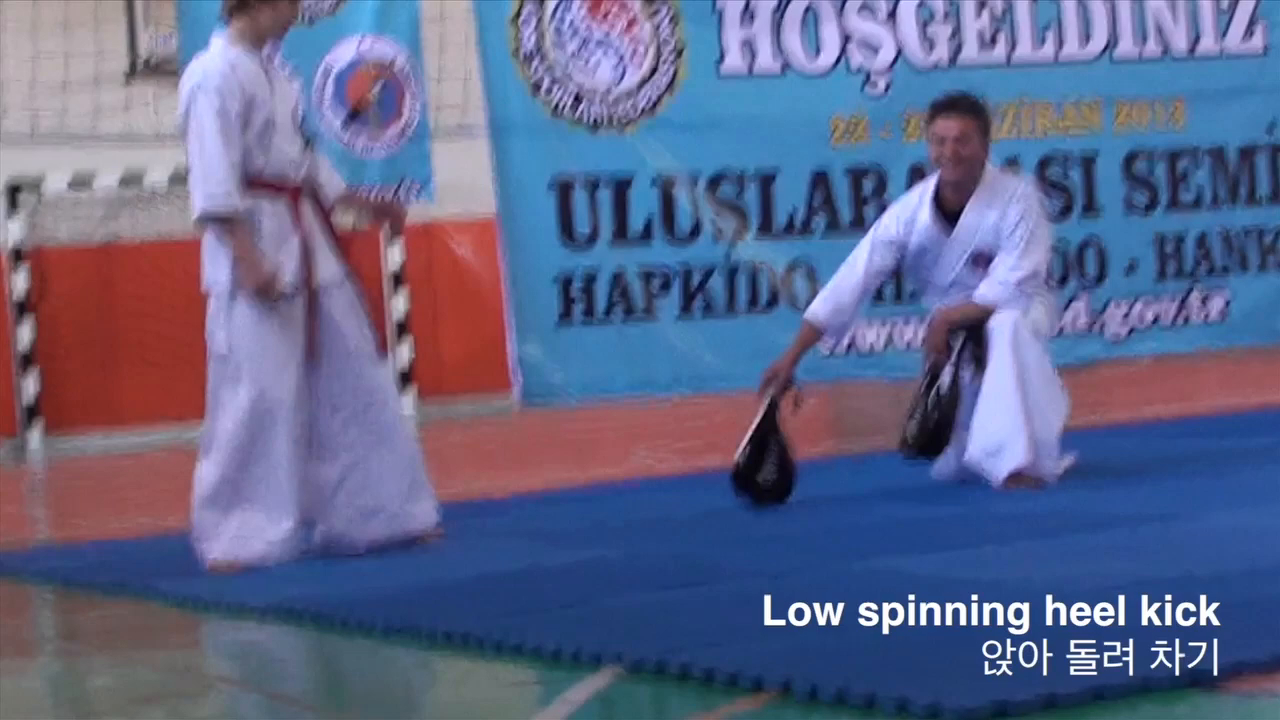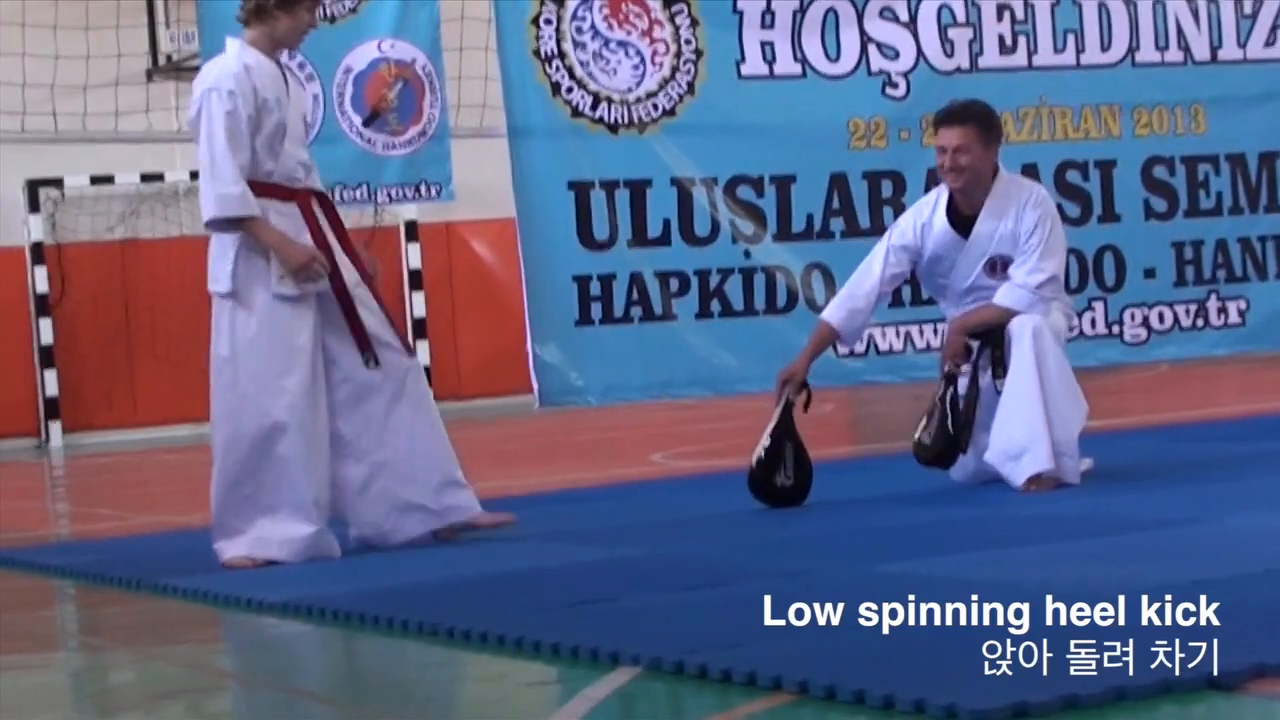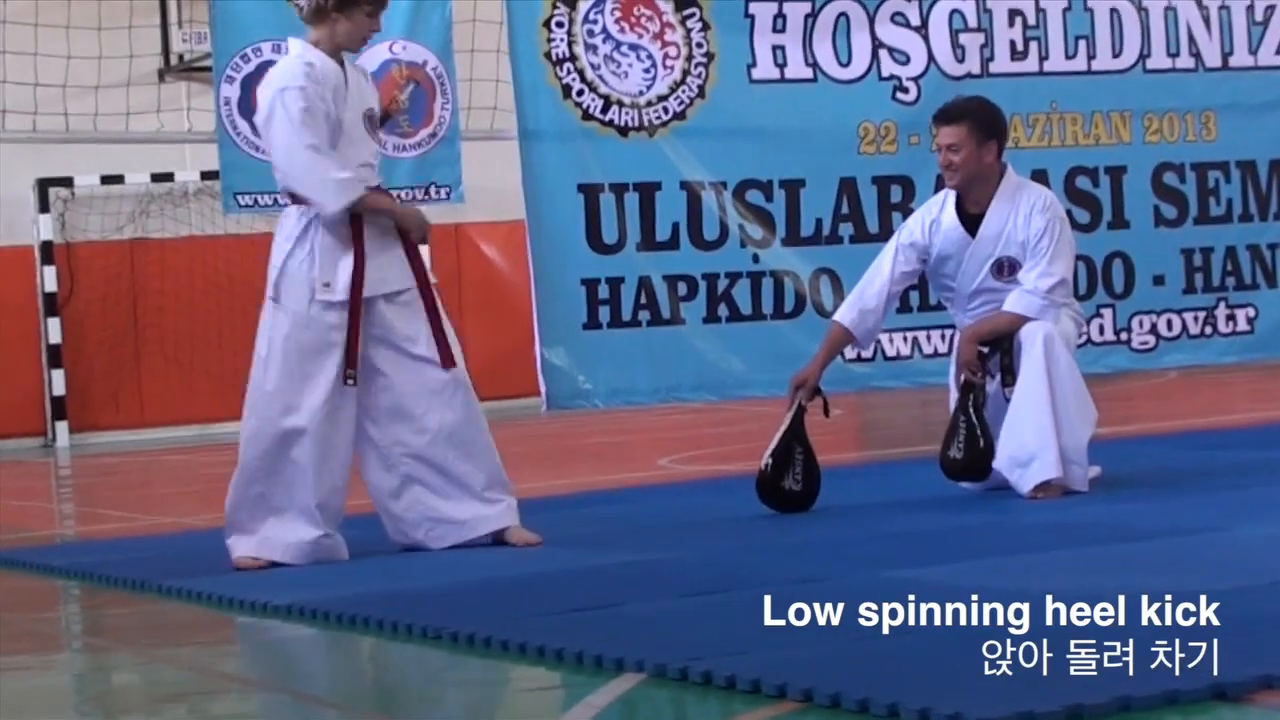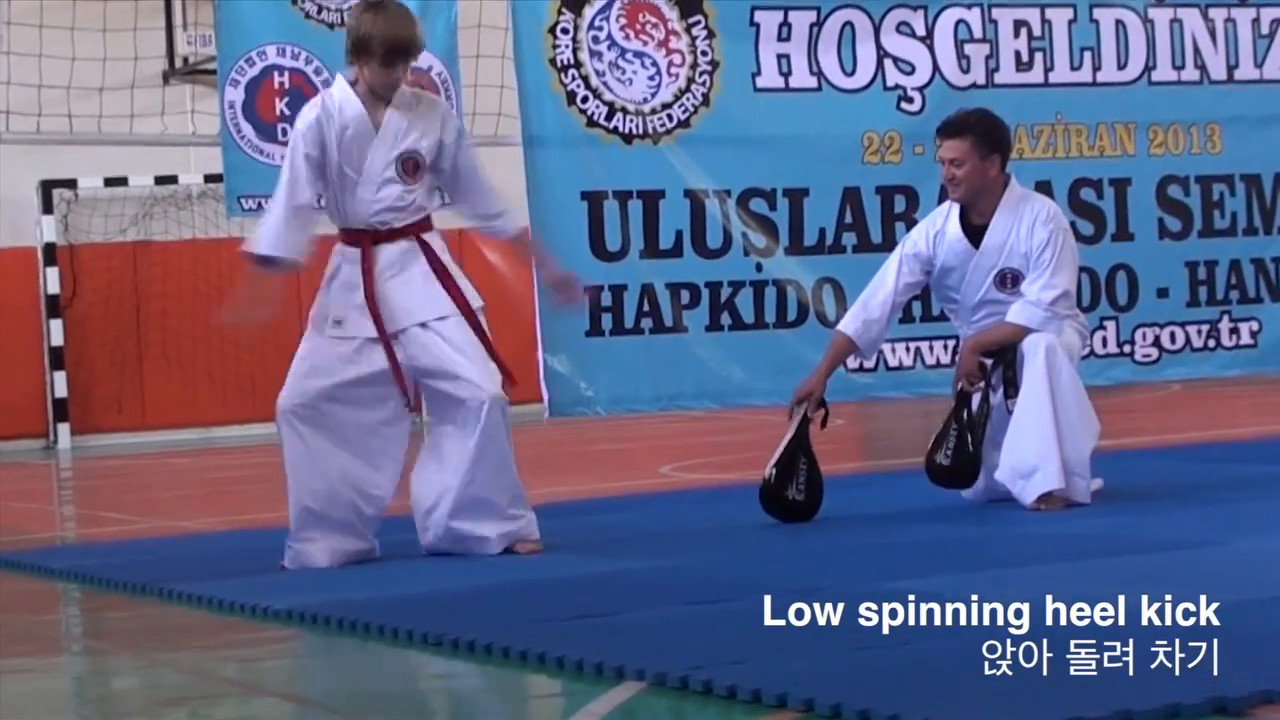
dt=0.3s
person 1, frame 1
left shoulder: (272, 73)
right shoulder: (214, 72)
right elbow: (214, 176)
left wrist: (360, 203)
right wrist: (246, 255)
left hip: (302, 242)
right hip: (251, 245)
left knee: (350, 380)
right knee: (259, 389)
left ankle: (379, 513)
right ankle: (240, 534)
person 1, frame 2
left shoulder: (283, 79)
right shoulder: (226, 78)
right elbow: (221, 183)
left wrist: (322, 235)
right wrist: (278, 243)
left hip: (312, 244)
right hip: (259, 255)
left knee: (379, 369)
right knee: (265, 398)
left ankle: (433, 507)
right ankle: (259, 532)
person 1, frame 3
left shoulder: (356, 76)
right shoulder: (291, 81)
right elbow: (317, 176)
right wrist: (384, 210)
left hip: (379, 247)
right hip: (318, 253)
left knee: (429, 378)
right knee: (295, 399)
left ankle: (478, 517)
right ankle: (275, 537)
person 1, frame 4
left shoulder: (432, 116)
right shoulder: (319, 119)
left elbow: (475, 192)
right elbow: (292, 205)
left wrist: (541, 262)
left hip: (422, 271)
right hip: (356, 278)
left knee: (474, 393)
right knee: (307, 401)
left ankle: (494, 525)
right ankle: (325, 539)
person 2, frame 1
left shoulder: (1017, 196)
right shoulder: (910, 211)
left elbow: (1014, 286)
right elbow: (849, 285)
left wrist: (944, 320)
right wrist: (791, 358)
left hip: (1015, 317)
right hip: (952, 335)
left knee: (1007, 325)
right knee: (950, 466)
left ankle: (1026, 458)
person 2, frame 2
left shoulder: (1030, 202)
right shoulder: (923, 218)
left elbow: (1033, 291)
right elbow: (862, 289)
left wrist: (961, 325)
right wrist: (804, 359)
left hip: (1032, 319)
right hip: (969, 340)
left knee: (1028, 330)
right knee: (969, 469)
left ankle: (1044, 460)
person 2, frame 3
left shoulder: (1037, 206)
right shoulder: (931, 218)
left elbow: (1043, 296)
right elbow: (873, 292)
left wrist: (973, 334)
right wrist: (819, 363)
left hip: (1040, 324)
right hip: (977, 343)
left knee: (1038, 338)
left ankle: (1052, 468)
person 2, frame 4
left shoulder: (1040, 217)
right shoulder: (935, 230)
left elbow: (1046, 309)
right elbow: (877, 302)
left wrist: (974, 345)
right wrist: (822, 373)
left hip: (1045, 336)
right hip: (981, 355)
left knee: (1041, 350)
right knee: (980, 486)
left ankle: (1055, 480)
